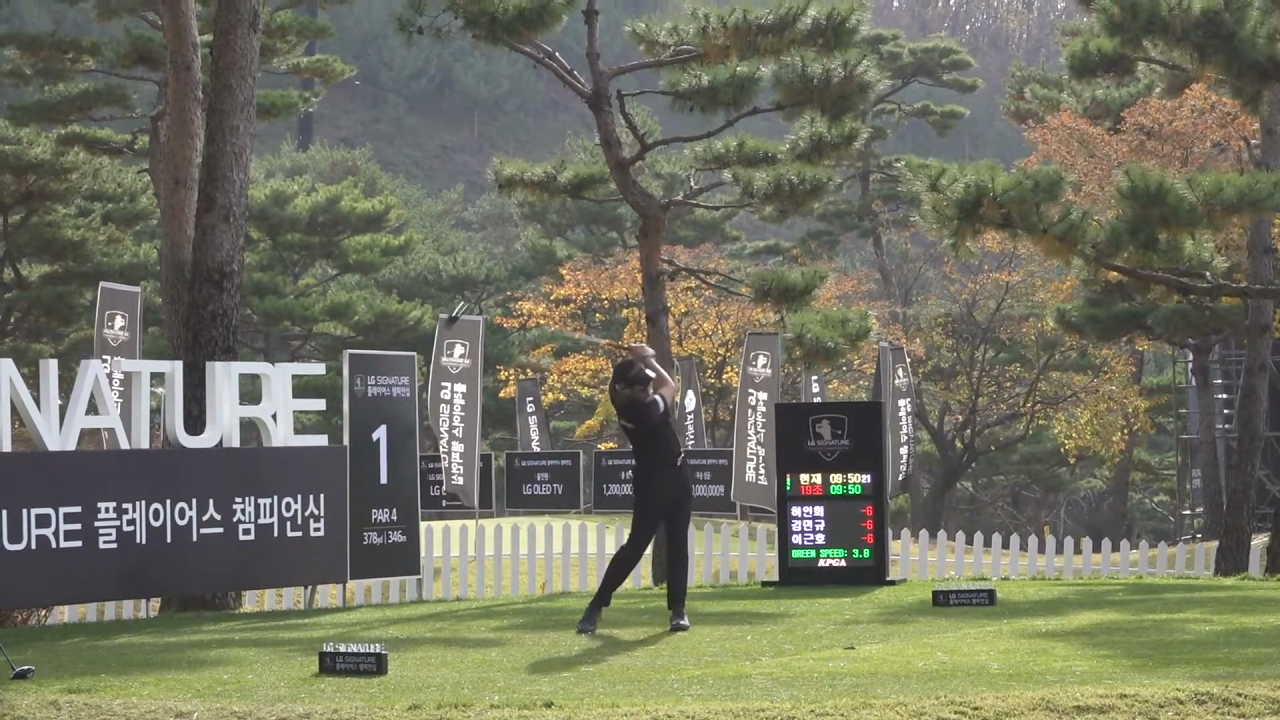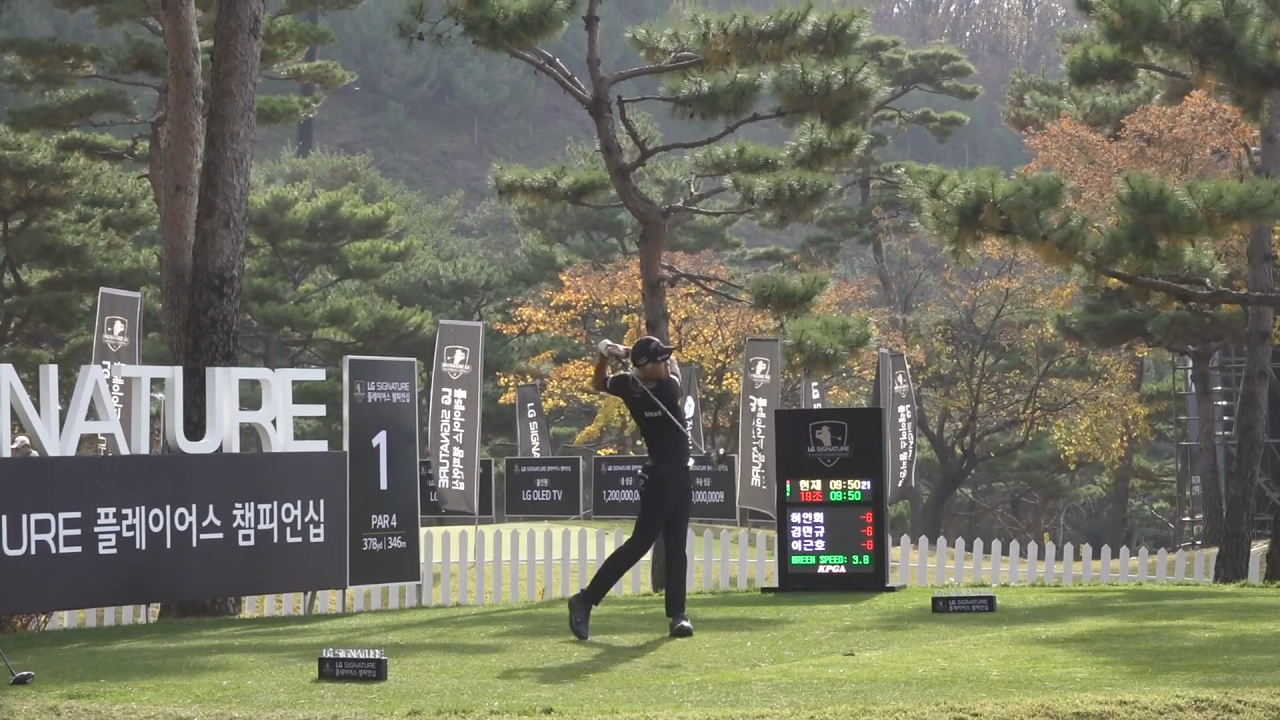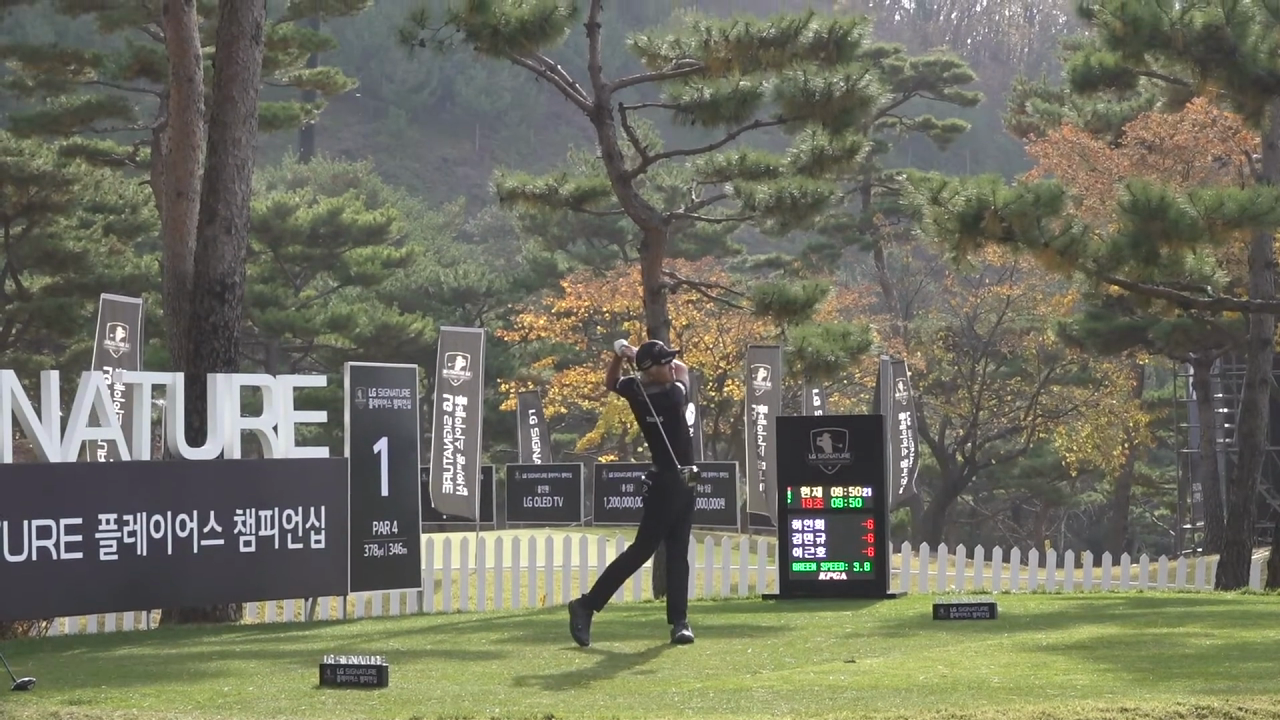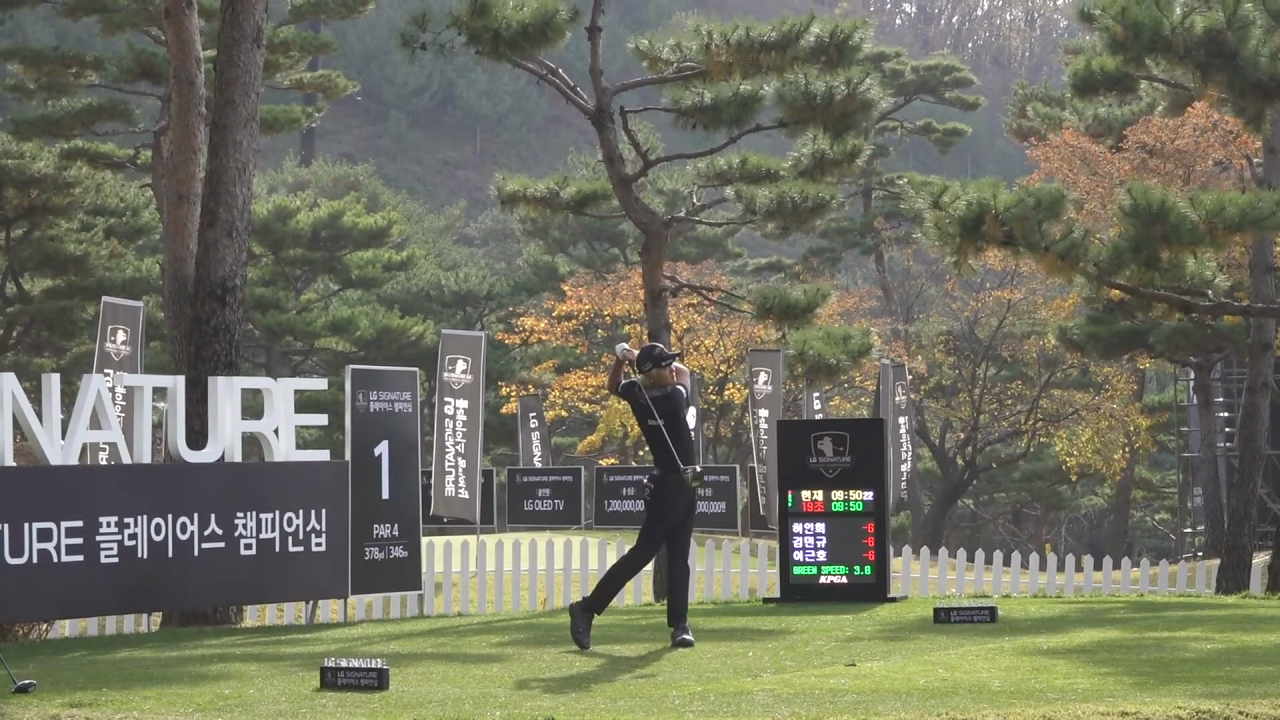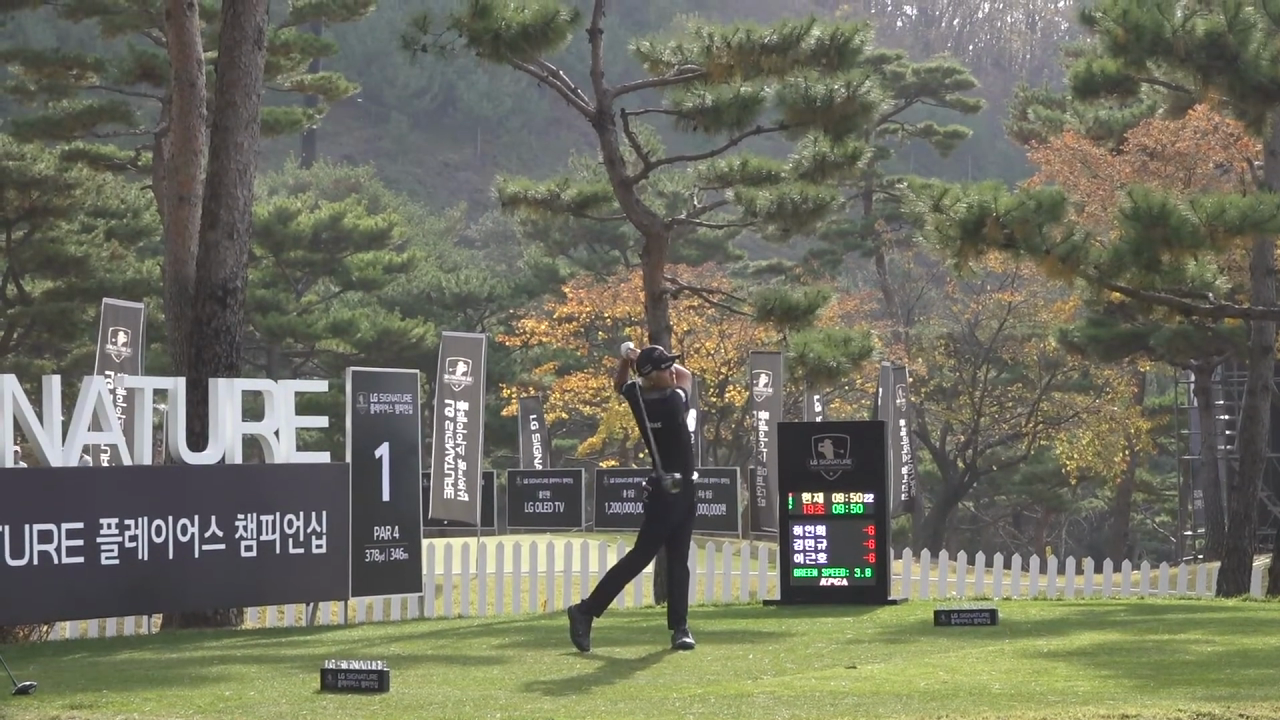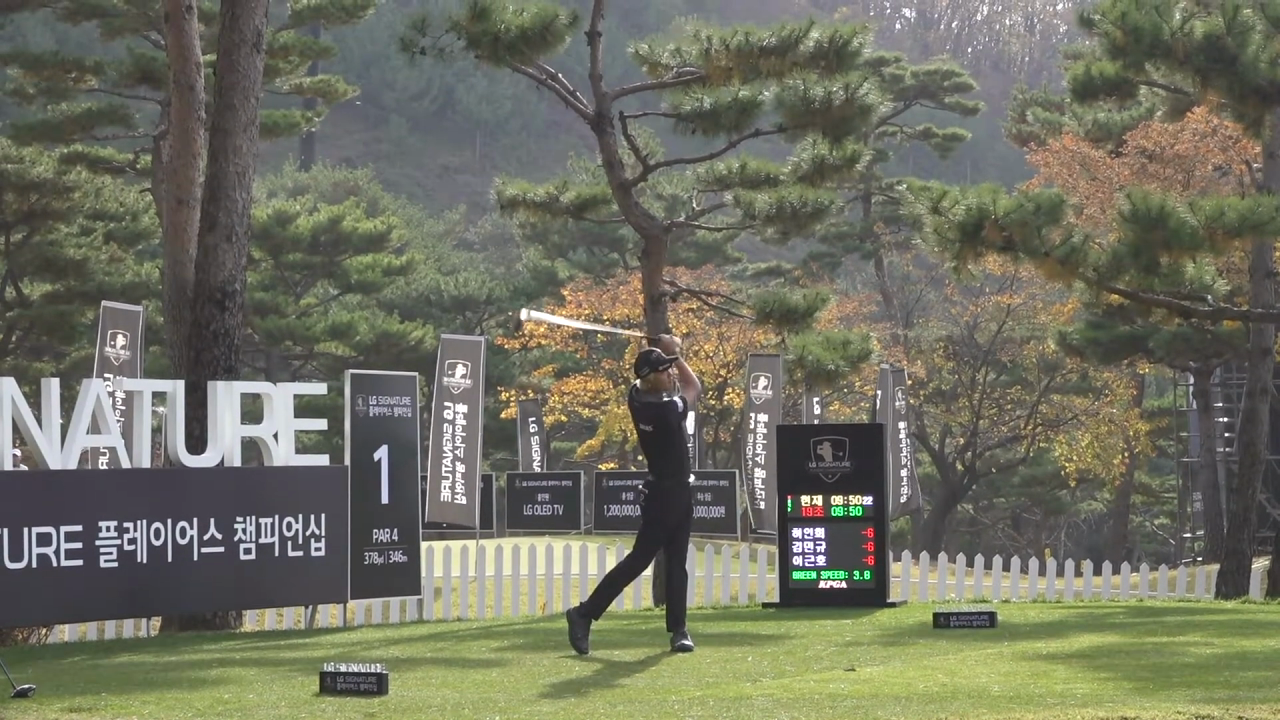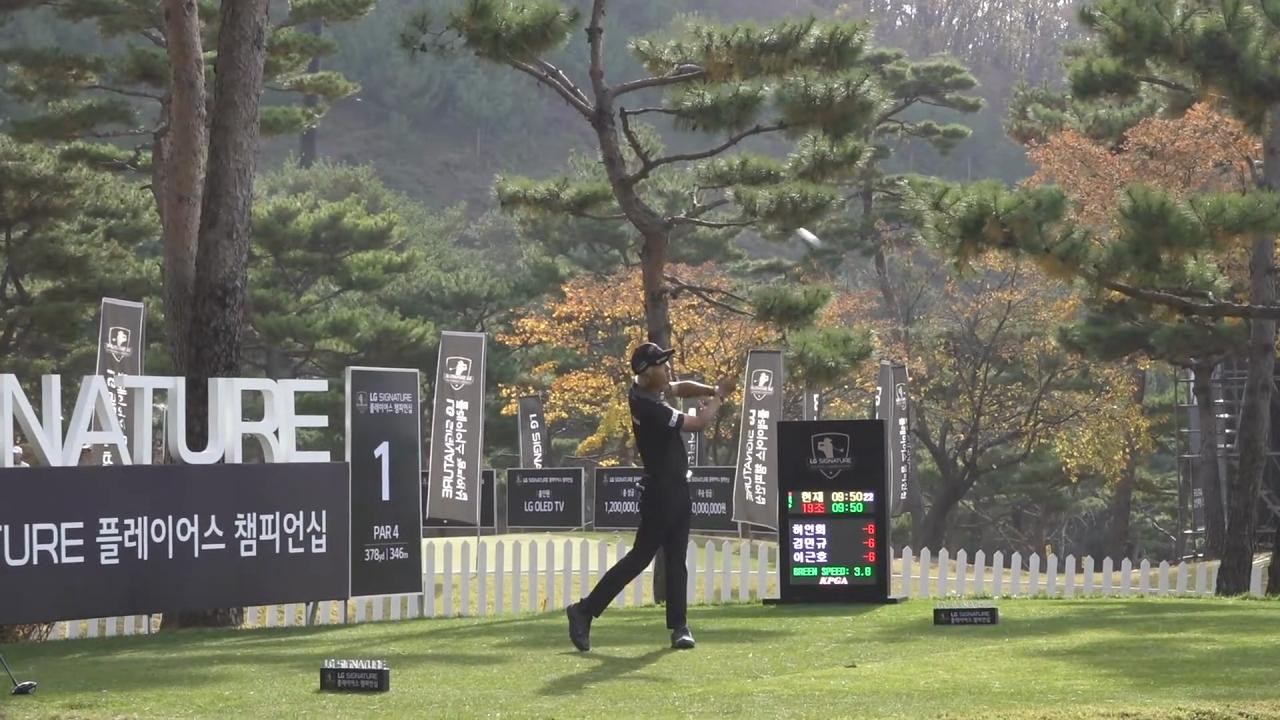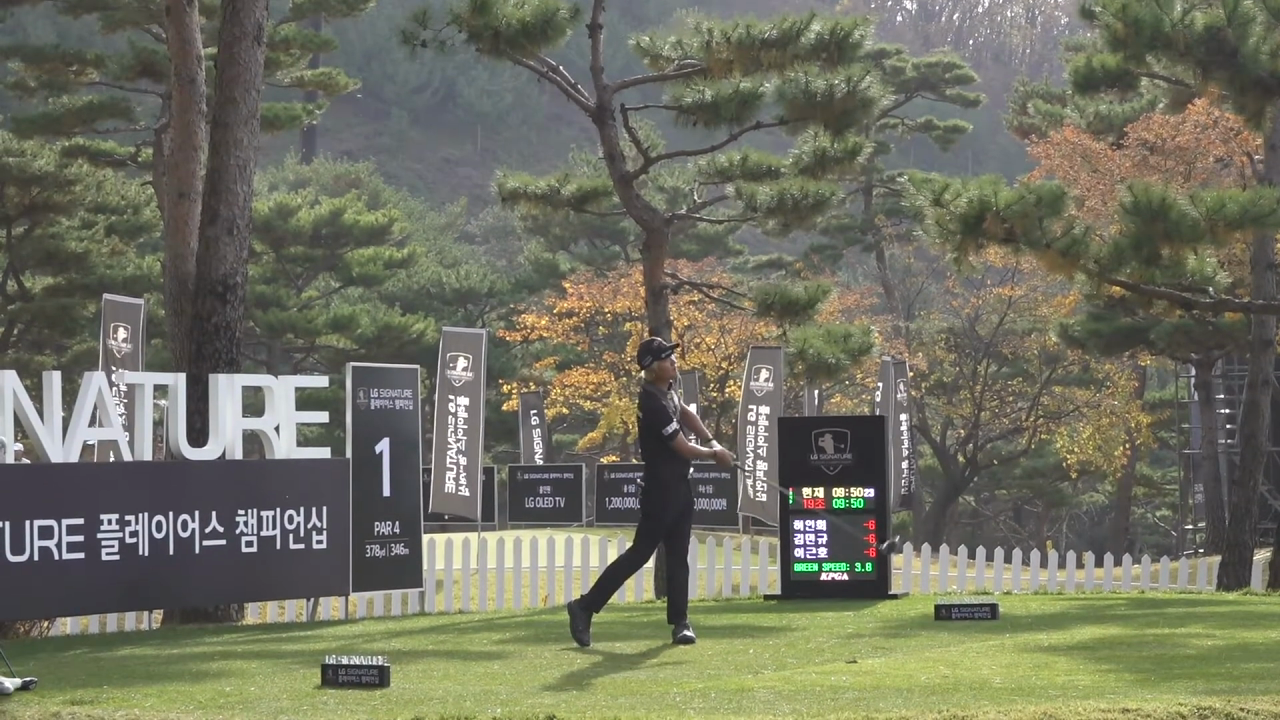
dt=0.3s
person 1, frame 1
left shoulder: (623, 388)
right shoulder: (644, 408)
left elbow: (660, 380)
right elbow: (670, 386)
left wrist: (642, 364)
right wrist: (647, 362)
left hip: (676, 472)
right hip: (652, 479)
left knee: (678, 542)
right knee: (636, 545)
left ankle: (678, 609)
right ankle: (598, 605)
person 1, frame 2
left shoulder: (628, 385)
right shoulder: (668, 388)
left elbow: (597, 384)
right elbow: (674, 365)
left wrist: (604, 355)
right wrist: (628, 352)
left hip: (678, 475)
right hip: (662, 477)
left knee: (676, 547)
right knee: (639, 544)
left ankle: (677, 614)
right ankle: (585, 600)
person 1, frame 3
left shoulder: (635, 389)
right shoulder: (672, 395)
left elbow: (610, 382)
right elbow: (684, 369)
left wrist: (620, 355)
right wrist: (639, 356)
left hip: (678, 482)
right hip: (667, 483)
left knee: (678, 554)
right knee: (642, 549)
left ankle: (679, 621)
right ankle: (586, 605)
person 1, frame 4
left shoulder: (636, 393)
right shoulder: (673, 399)
left elbow: (612, 385)
right elbow: (685, 373)
left wrist: (622, 359)
right wrist: (641, 359)
left hip: (680, 485)
right hip: (669, 486)
left knee: (679, 557)
right knee: (642, 552)
left ankle: (679, 624)
right ankle: (587, 607)
person 1, frame 5
left shoulder: (636, 395)
right shoulder: (671, 403)
left elbow: (619, 385)
right elbow: (688, 376)
left wrist: (628, 359)
right wrist: (641, 359)
left hip: (679, 488)
right hip: (670, 491)
left knee: (678, 560)
right knee: (641, 555)
left ankle: (679, 627)
right ankle: (585, 611)
person 1, frame 6
left shoulder: (636, 394)
right shoulder: (664, 410)
left elbow: (679, 382)
right elbow: (694, 387)
left wrist: (669, 356)
right wrist: (675, 353)
left hip: (677, 491)
right hip: (665, 493)
left knee: (677, 562)
right knee: (639, 559)
left ankle: (678, 629)
right ankle: (584, 613)
person 1, frame 7
left shoulder: (646, 389)
right shoulder: (651, 407)
left elbow: (681, 387)
right elbow: (695, 423)
left wrist: (713, 390)
right wrist: (718, 398)
left hip: (675, 487)
right hip: (661, 490)
left knee: (676, 559)
right knee: (640, 556)
left ankle: (678, 625)
right ankle: (584, 610)
person 1, frame 8
left shoulder: (665, 387)
right shoulder: (654, 404)
left elbow: (685, 414)
right elbow: (684, 448)
left wrist: (711, 441)
right wrist: (714, 453)
left hip: (679, 484)
right hip: (662, 487)
left knee: (678, 555)
right knee: (640, 553)
left ankle: (679, 621)
right ankle: (585, 606)
